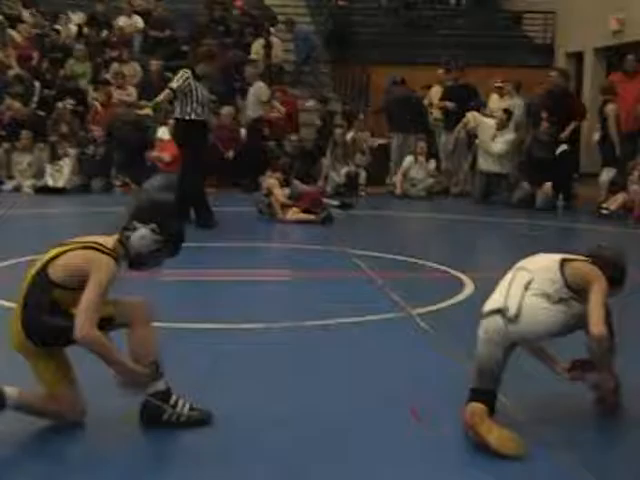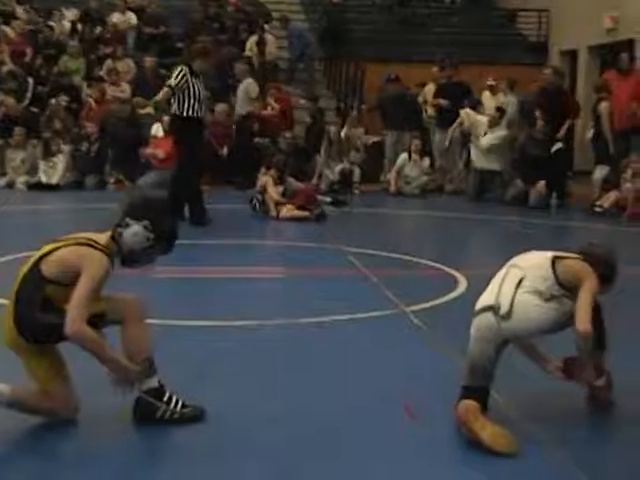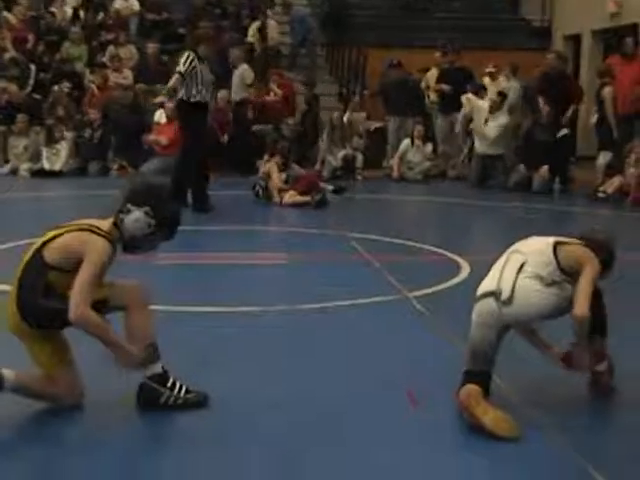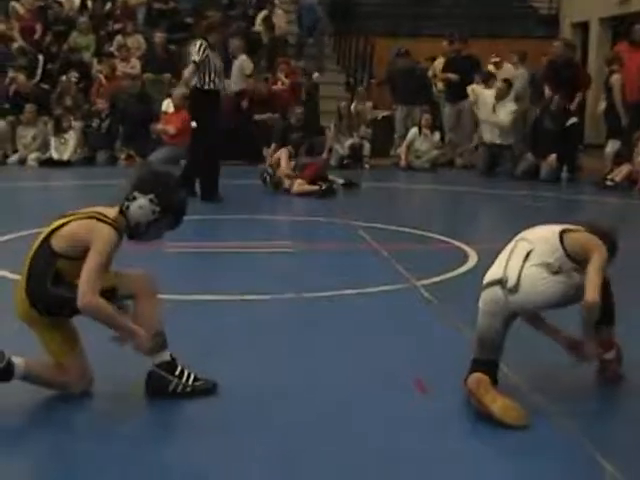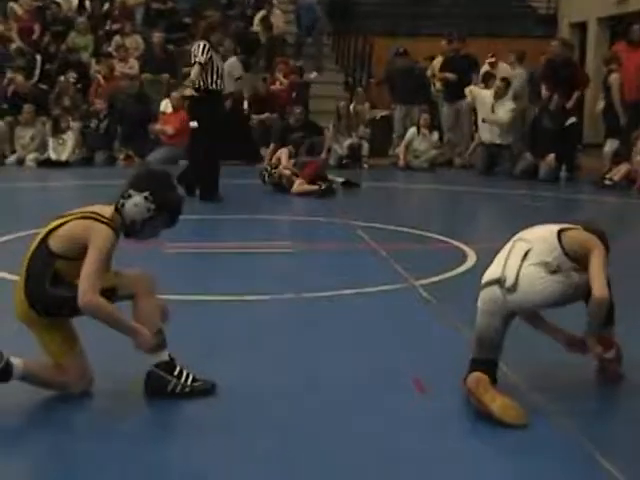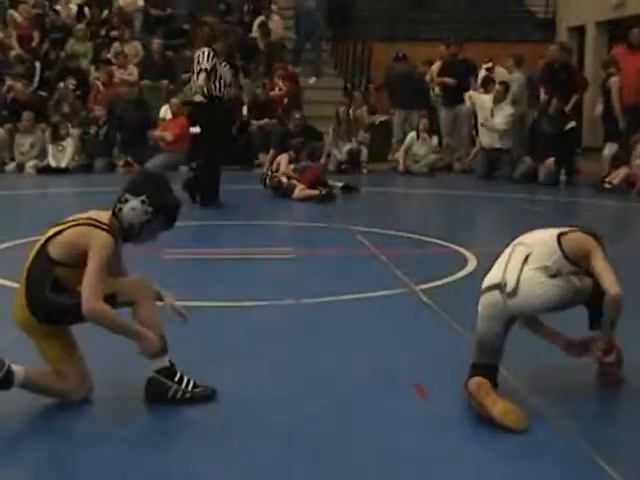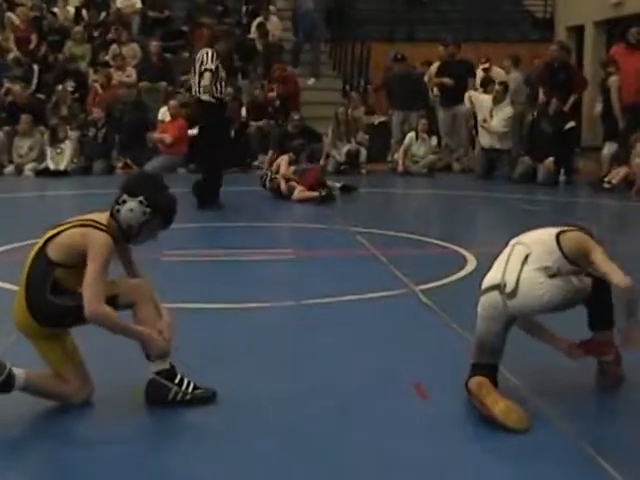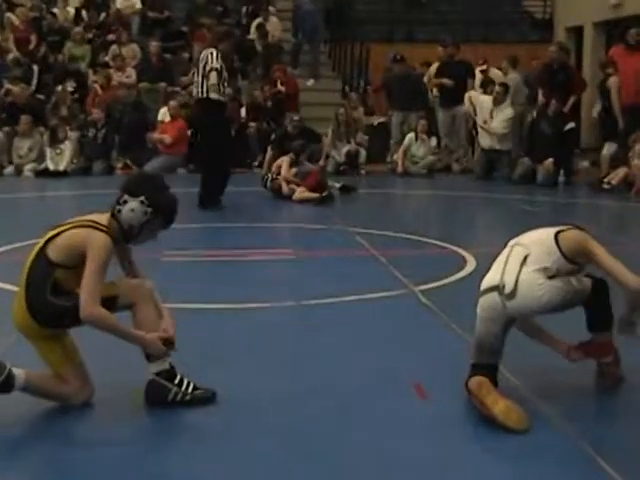
dt=0.1s
person 1, frame 1
left shoulder: (103, 247)
right shoulder: (105, 263)
left elbow: (95, 317)
right elbow: (85, 333)
left wrist: (120, 365)
right wrist: (128, 369)
left hip: (34, 324)
right hip: (39, 326)
left knee: (73, 412)
right knee: (138, 312)
right ankle: (159, 402)
person 1, frame 2
left shoulder: (97, 244)
right shoulder: (97, 260)
left elbow: (88, 312)
right elbow: (75, 328)
left wrist: (113, 362)
right wrist: (120, 365)
left hip: (26, 321)
right hip: (32, 323)
left knee: (66, 409)
right knee: (131, 309)
right ankle: (152, 399)
person 1, frame 3
left shoulder: (101, 231)
right shoulder: (99, 245)
left elbow: (91, 295)
right elbow: (79, 313)
left wrist: (116, 342)
right wrist: (124, 349)
left hip: (32, 307)
right hip: (34, 309)
left knee: (69, 394)
right knee: (134, 296)
right ankle: (156, 385)
person 1, frame 4
left shoulder: (108, 219)
right shoulder: (106, 233)
left elbow: (97, 283)
right elbow: (87, 301)
left wrist: (124, 314)
right wrist: (135, 333)
left hip: (40, 295)
right hip: (43, 297)
left knee: (79, 382)
right knee: (142, 284)
right ankle: (164, 373)
person 1, frame 5
left shoulder: (108, 218)
right shoulder: (103, 231)
left elbow: (97, 278)
right elbow: (88, 300)
left wrist: (147, 304)
right wrist: (136, 332)
left hip: (40, 296)
right hip: (42, 298)
left knee: (79, 382)
right knee: (140, 284)
right ankle: (163, 373)
person 1, frame 6
left shoulder: (106, 223)
right shoulder: (102, 238)
left elbow: (117, 277)
right elbow: (92, 308)
left wrist: (160, 295)
right wrist: (142, 336)
left hip: (39, 303)
right hip: (43, 305)
left knee: (79, 390)
right knee: (140, 290)
right ankle: (164, 379)
person 1, frame 7
left shoulder: (111, 227)
right shoulder: (100, 239)
left elbow: (137, 278)
right elbow: (94, 310)
left wrist: (161, 313)
right wrist: (147, 337)
left hip: (39, 306)
right hip: (42, 307)
left knee: (79, 392)
right knee: (139, 293)
right ankle: (164, 381)
person 1, frame 8
left shoulder: (111, 228)
right shoulder: (100, 240)
left elbow: (137, 279)
right elbow: (90, 312)
left wrist: (163, 316)
right wrist: (143, 340)
left hip: (39, 306)
right hip: (42, 308)
left knee: (79, 393)
right knee: (139, 294)
right ankle: (164, 381)
person 2, frame 1
left shoulder: (549, 266)
right shoulder: (595, 276)
right elbow: (598, 332)
left wrist: (556, 365)
right wrist: (605, 371)
left hip: (491, 322)
right hip: (531, 315)
left knee: (481, 396)
right knee: (598, 318)
left ankle: (476, 411)
right ankle: (607, 393)
person 2, frame 2
left shoulder: (542, 264)
right shoulder: (586, 274)
right elbow: (584, 328)
left wrist: (546, 364)
right wrist: (588, 366)
left hip: (484, 319)
right hip: (522, 312)
left knee: (474, 392)
right knee: (590, 313)
left ankle: (469, 408)
right ankle: (598, 388)
person 2, frame 3
left shoulder: (543, 249)
right shoulder: (589, 258)
right elbow: (580, 314)
left wrist: (549, 351)
right wrist: (581, 349)
left hip: (485, 304)
right hip: (525, 296)
left knee: (476, 376)
right knee: (591, 299)
left ankle: (470, 392)
right ankle: (600, 371)
person 2, frame 4
left shoulder: (549, 238)
right shoulder: (595, 245)
right elbow: (591, 300)
right wrist: (588, 338)
left hip: (491, 292)
right hip: (530, 285)
left knee: (483, 365)
right knee: (599, 288)
left ankle: (479, 381)
right ankle: (608, 359)
person 2, frame 5
left shoulder: (542, 239)
right shoulder: (591, 242)
right elbow: (601, 295)
left wrist: (563, 337)
right wrist: (591, 336)
left hip: (490, 293)
right hip: (529, 285)
left knee: (482, 365)
right knee: (600, 291)
left ankle: (477, 380)
right ankle: (608, 360)
person 2, frame 6
left shoulder: (543, 243)
right shoulder: (588, 245)
right elbow: (615, 293)
left wrist: (562, 342)
right wrist: (603, 336)
left hip: (490, 298)
right hip: (529, 289)
left knee: (482, 370)
right knee: (597, 290)
left ankle: (478, 385)
right ankle: (608, 362)
person 2, frame 7
left shoulder: (531, 243)
right shoulder: (581, 242)
right elbow: (623, 284)
left wrist: (562, 345)
left hip: (490, 298)
right hip: (528, 289)
left knee: (482, 370)
right knee: (598, 288)
left ankle: (480, 384)
right ankle: (608, 364)
person 2, frame 8
left shoulder: (531, 244)
right shoulder: (580, 241)
left wrist: (561, 348)
left hip: (489, 299)
right hip: (527, 290)
left knee: (482, 370)
right knee: (597, 289)
left ankle: (480, 384)
right ankle: (607, 366)
person 3, frame 1
left shoulder: (201, 80)
right shoulder: (185, 75)
right elbow: (170, 92)
right wrist: (154, 105)
left hip: (199, 129)
right hip: (186, 129)
left knee: (189, 171)
right knee: (194, 172)
left ankle: (180, 212)
right ankle: (203, 216)
person 3, frame 2
left shoulder: (197, 76)
right shoulder: (183, 71)
right elbow: (169, 89)
right wrist: (154, 104)
left hip: (195, 125)
right hip: (183, 125)
left knee: (185, 168)
right knee: (190, 169)
left ankle: (174, 208)
right ankle: (197, 213)
person 3, frame 3
left shoulder: (201, 62)
right shoulder: (189, 57)
right elbow: (178, 77)
right wrist: (166, 95)
left hip: (199, 110)
right hip: (189, 110)
left knee: (189, 154)
right knee: (196, 155)
left ankle: (177, 195)
right ankle: (199, 200)
person 3, frame 4
left shoulder: (211, 49)
right shoulder: (201, 45)
right elbow: (193, 66)
right wrist: (184, 84)
left hip: (210, 98)
right hip: (203, 98)
left knee: (201, 143)
right knee: (208, 143)
left ankle: (186, 181)
right ankle: (209, 190)
person 3, frame 5
left shoulder: (211, 49)
right shoulder: (203, 46)
right elbow: (198, 66)
right wrist: (190, 87)
left hip: (211, 99)
right hip: (205, 100)
left knee: (210, 143)
right knee: (210, 144)
left ankle: (189, 177)
right ankle: (208, 189)
person 3, frame 6
left shoulder: (211, 56)
right shoulder: (207, 52)
right elbow: (203, 74)
right wrist: (199, 92)
left hip: (215, 105)
right hip: (209, 109)
left knee: (214, 151)
right knee: (213, 151)
left ankle: (194, 185)
right ankle: (208, 196)
person 3, frame 7
left shoulder: (204, 54)
right shoulder: (209, 53)
right elbow: (207, 74)
right wrist: (206, 92)
left hip: (210, 108)
right hip: (211, 108)
left knee: (219, 151)
right knee: (214, 153)
left ankle: (202, 188)
right ankle: (207, 197)
person 3, frame 8
left shoulder: (206, 54)
right shoulder: (213, 53)
left elbow: (194, 78)
right elbow: (213, 73)
right wrist: (214, 91)
left hip: (205, 107)
right hip: (211, 108)
left knee: (222, 151)
right knee: (214, 153)
left ankle: (212, 194)
right ankle: (208, 198)
